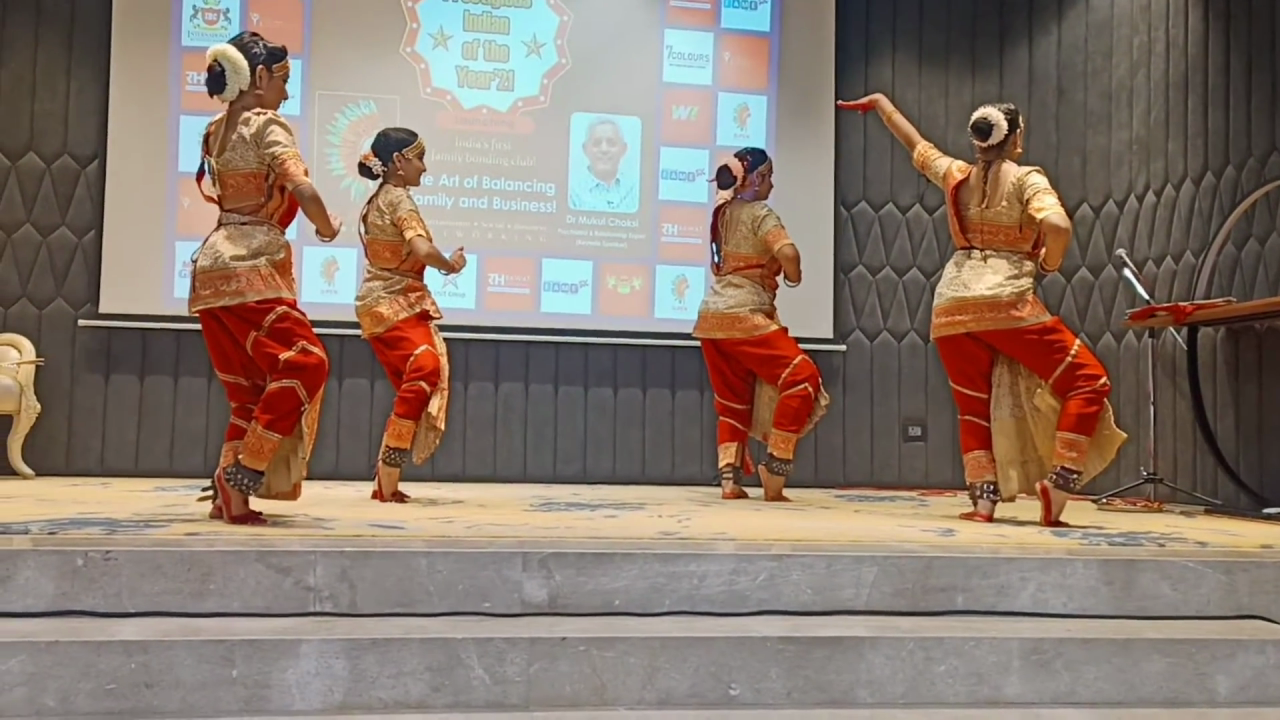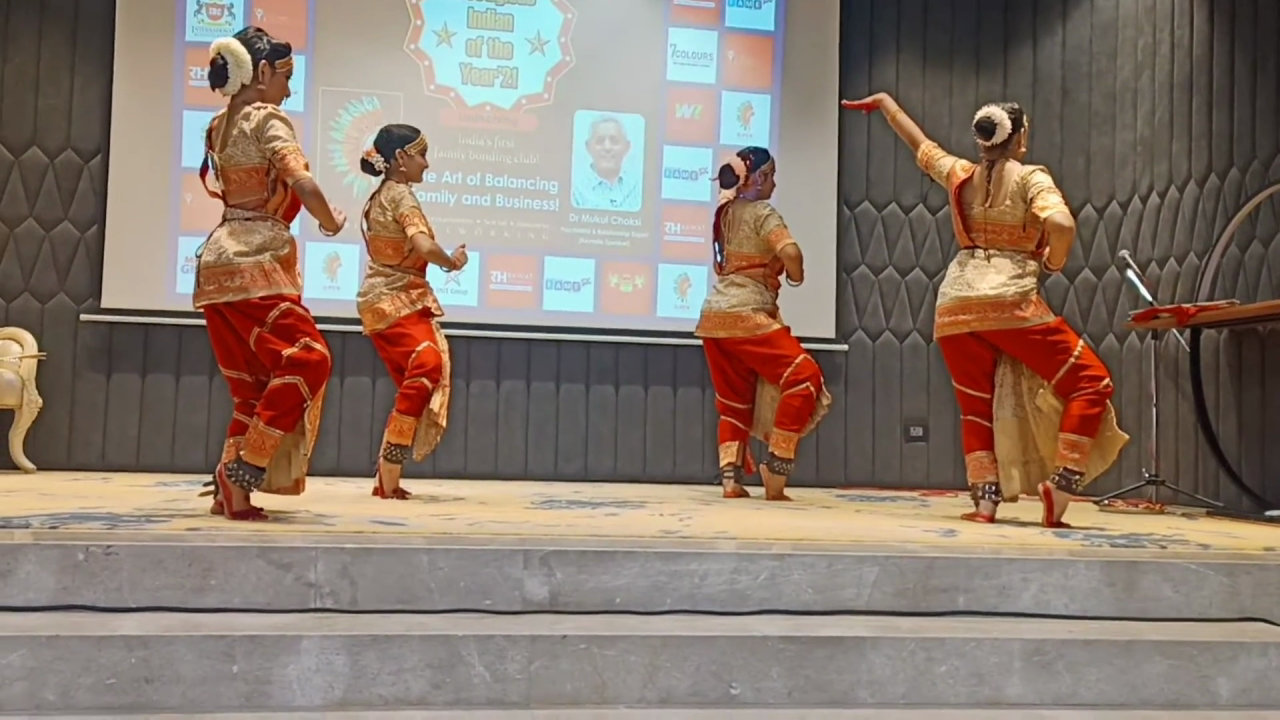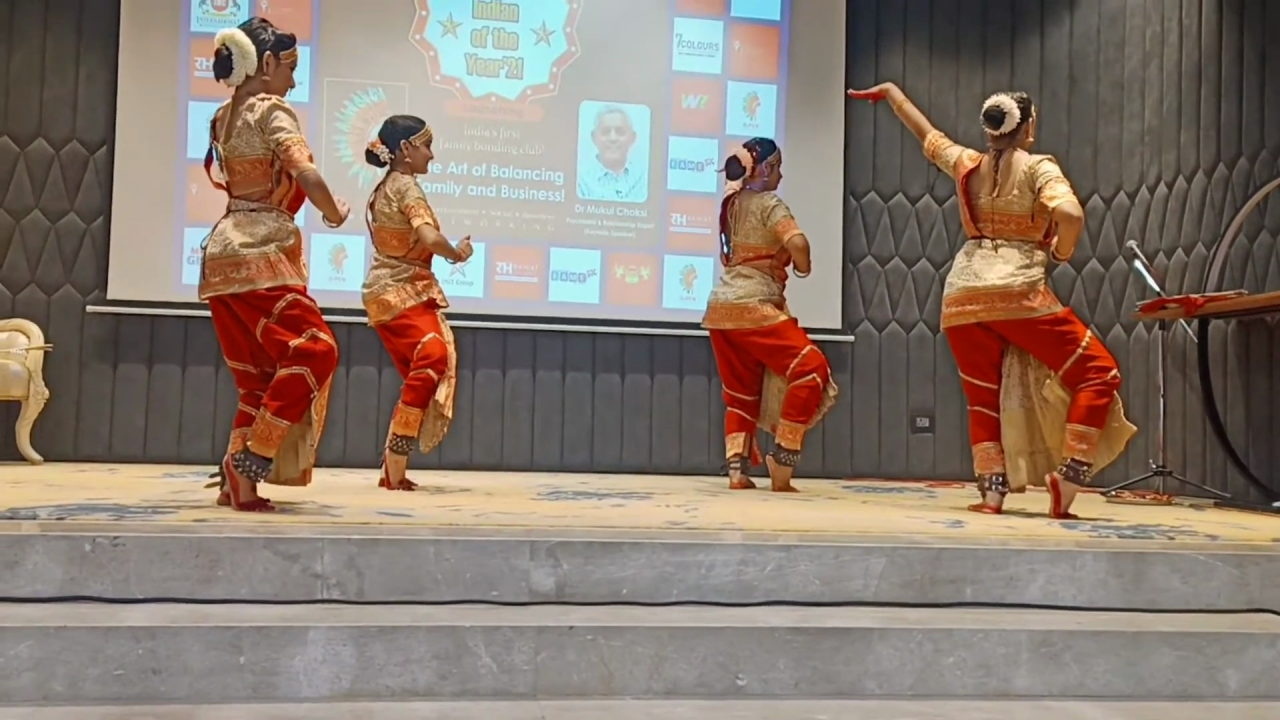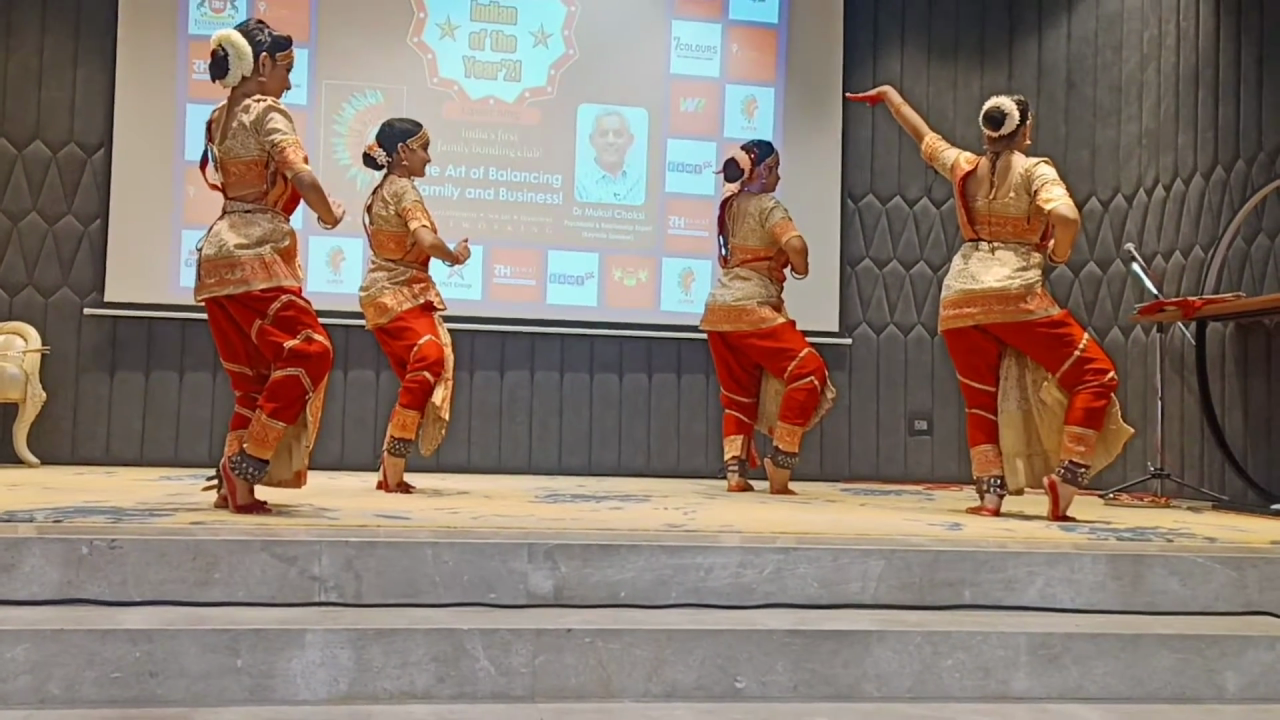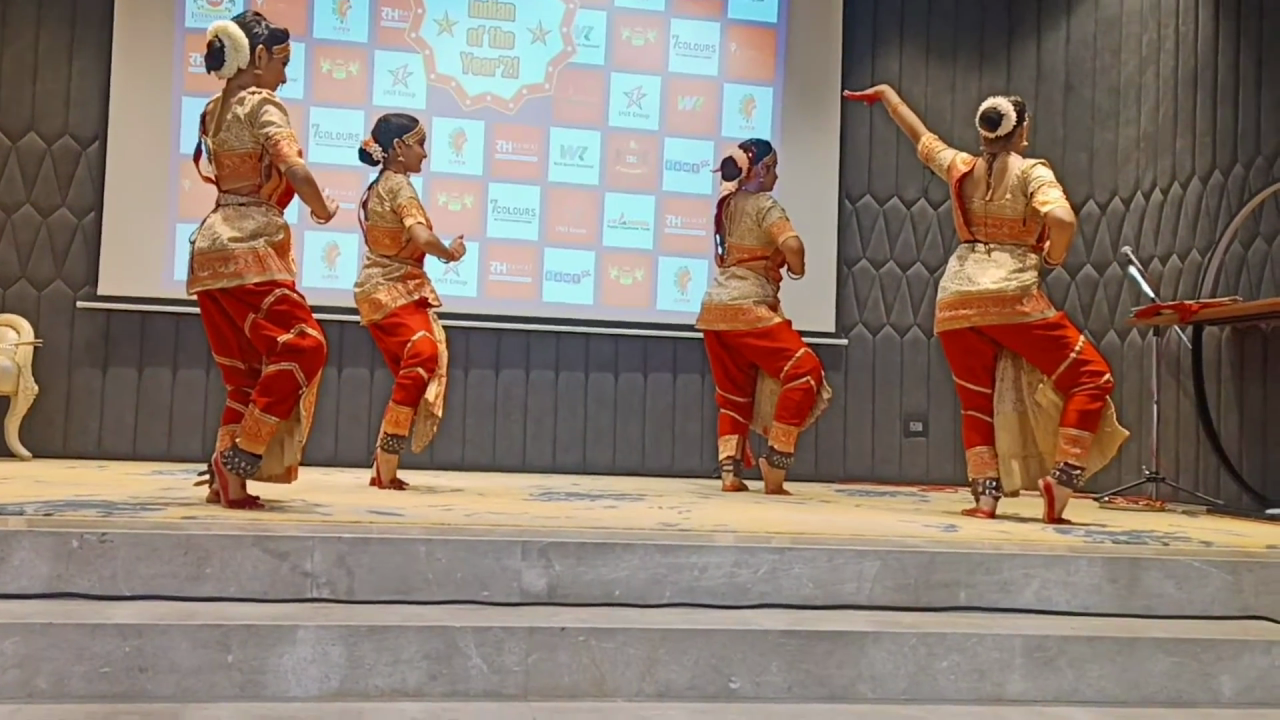
dt=0.4s
person 1, frame 1
left shoulder: (217, 130)
right shoulder: (267, 124)
right elbow: (303, 189)
right wrist: (327, 227)
left hip: (215, 266)
right hip: (251, 267)
left knee: (251, 388)
right knee: (305, 365)
left ankle: (230, 491)
right ankle: (239, 478)
person 1, frame 2
left shoulder: (220, 125)
right shoulder: (268, 119)
right elbow: (302, 183)
right wrist: (331, 222)
left hip: (219, 260)
right hip: (255, 263)
left knee: (253, 383)
right knee: (307, 360)
left ankle: (230, 489)
right ankle: (240, 473)
person 1, frame 3
left shoulder: (224, 116)
right shoulder: (272, 110)
right elbow: (306, 174)
right wrist: (334, 213)
left hip: (224, 253)
right hip: (260, 255)
left knee: (259, 374)
right knee: (314, 351)
left ankle: (238, 480)
right ankle: (247, 464)
person 1, frame 4
left shoulder: (221, 117)
right shoulder: (267, 112)
right elbow: (301, 176)
right wrist: (330, 216)
left hip: (220, 254)
right hip: (256, 256)
left knee: (255, 376)
right knee: (310, 353)
left ankle: (235, 482)
right ankle: (245, 466)
person 1, frame 5
left shoulder: (215, 110)
right shoulder: (262, 104)
right elbow: (295, 170)
right wrist: (324, 210)
left hip: (213, 247)
right hip: (249, 248)
left knee: (247, 370)
right knee: (303, 347)
left ankle: (227, 478)
right ankle: (237, 461)
person 2, frame 1
left shoulder: (954, 175)
right shoulder: (1026, 179)
left elbow: (914, 142)
right elbow: (1058, 226)
left wrist: (880, 101)
right wrist: (1049, 262)
left hip: (951, 307)
right hip: (1006, 303)
left knee: (974, 406)
right knee: (1088, 382)
left ankle: (983, 500)
right ankle: (1059, 482)
person 2, frame 2
left shoulder: (958, 174)
right shoulder: (1030, 178)
left elbow: (917, 141)
right elbow: (1062, 225)
left wrist: (884, 101)
right wrist: (1053, 262)
left hip: (955, 305)
right hip: (1010, 302)
left knee: (976, 407)
right knee: (1090, 383)
left ankle: (984, 501)
right ankle: (1060, 483)
person 2, frame 3
left shoulder: (965, 164)
right shoulder: (1039, 167)
left elbow: (924, 131)
right elbow: (1071, 214)
left wrist: (891, 91)
right wrist: (1062, 252)
left hip: (962, 297)
right hip: (1018, 293)
left knee: (983, 397)
right knee: (1098, 375)
left ankle: (991, 492)
right ankle: (1067, 474)
person 2, frame 4
left shoulder: (962, 166)
right shoulder: (1035, 170)
left elbow: (921, 133)
right elbow: (1067, 216)
left wrist: (888, 93)
right wrist: (1058, 255)
left hip: (959, 298)
right hip: (1016, 294)
left knee: (981, 400)
right knee: (1096, 376)
left ankle: (990, 494)
right ankle: (1067, 476)
person 2, frame 5
left shoulder: (959, 167)
right shoulder: (1031, 172)
left elbow: (918, 133)
right elbow: (1062, 220)
left wrist: (885, 93)
right wrist: (1053, 257)
left hip: (956, 300)
right hip: (1011, 297)
left knee: (977, 402)
right knee: (1091, 379)
left ankle: (985, 496)
right ankle: (1060, 478)
person 3, frame 1
left shoulder: (376, 200)
right shoulder: (399, 199)
right elbow: (423, 250)
right wrist: (450, 265)
left hip: (380, 304)
right hip: (395, 305)
left knee: (414, 382)
right knee: (424, 370)
left ankle: (387, 478)
right ankle: (387, 476)
person 3, frame 2
left shoulder: (378, 197)
right shoulder: (401, 196)
left elbow: (403, 250)
right elbow: (425, 247)
left wrist: (445, 260)
right wrist: (452, 262)
left hip: (382, 301)
right hip: (398, 302)
left knee: (416, 379)
right knee: (427, 366)
left ankle: (388, 475)
right ankle: (389, 473)
person 3, frame 3
left shoulder: (383, 188)
right shoulder: (407, 186)
right elbow: (431, 238)
left wrist: (449, 251)
right wrist: (457, 254)
left hip: (388, 292)
right hip: (402, 293)
left knee: (421, 370)
right knee: (432, 357)
left ankle: (394, 466)
right ankle: (395, 465)
person 3, frame 4
left shoulder: (380, 191)
right shoulder: (404, 189)
right elbow: (428, 241)
left wrist: (448, 253)
right wrist: (454, 256)
left hip: (385, 294)
right hip: (400, 295)
left knee: (420, 372)
right knee: (429, 359)
left ankle: (392, 469)
right ankle: (393, 468)
person 3, frame 5
left shoulder: (377, 187)
right shoulder: (399, 186)
right elbow: (423, 237)
right wrist: (450, 253)
left hip: (382, 291)
right hip: (394, 292)
left knee: (418, 366)
right knee: (423, 356)
left ankle: (384, 466)
right ankle: (385, 465)
person 4, frame 1
left shoulder: (723, 212)
right shoulder: (760, 212)
right elbow: (788, 252)
right wrist: (793, 275)
left hip: (711, 317)
right hip: (745, 316)
left knee: (733, 400)
right knee: (802, 379)
left ankle: (730, 480)
right ankle: (774, 474)
person 4, frame 2
left shoulder: (726, 212)
right shoulder: (762, 212)
right elbow: (790, 252)
right wrist: (796, 274)
left hip: (714, 315)
right hip: (748, 315)
left knee: (734, 399)
right knee: (804, 378)
left ankle: (731, 479)
right ankle: (775, 473)
person 4, frame 3
left shoulder: (733, 203)
right shoulder: (769, 203)
right elbow: (797, 242)
right wrist: (803, 266)
left hip: (721, 306)
right hip: (754, 306)
left knee: (741, 391)
right knee: (811, 369)
left ankle: (737, 471)
right ankle: (781, 466)
person 4, frame 4
left shoulder: (730, 205)
right shoulder: (767, 205)
right elbow: (795, 244)
right wrist: (801, 268)
left hip: (719, 308)
right hip: (752, 308)
left knee: (739, 393)
right knee: (809, 372)
left ankle: (735, 473)
right ankle: (779, 469)
person 4, frame 5
left shoulder: (729, 204)
right shoulder: (765, 205)
right elbow: (792, 244)
right wrist: (798, 267)
left hip: (715, 307)
right hip: (749, 307)
left knee: (734, 393)
right knee: (805, 372)
left ankle: (730, 473)
right ankle: (774, 470)
